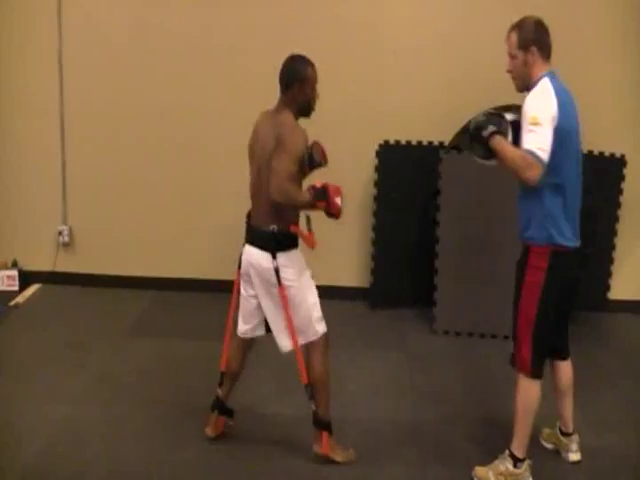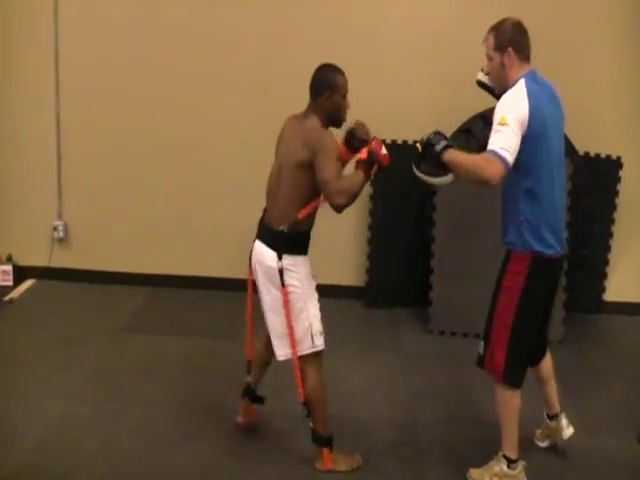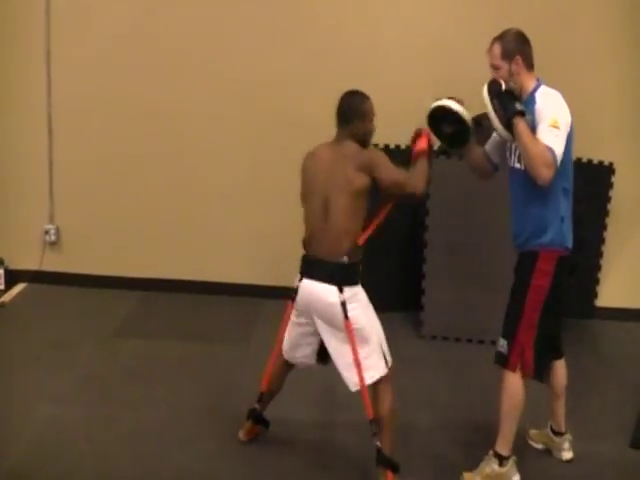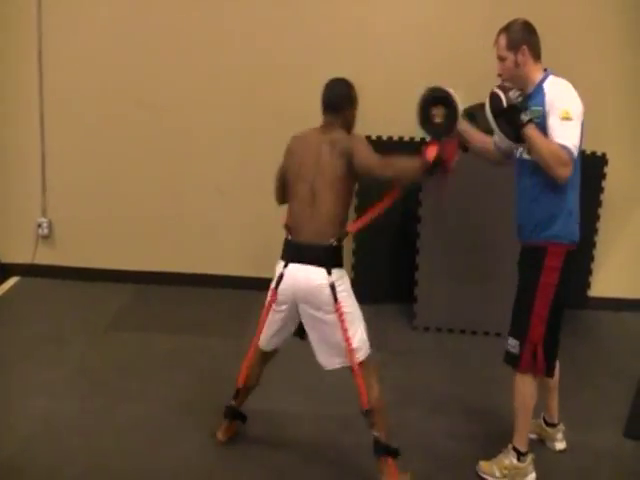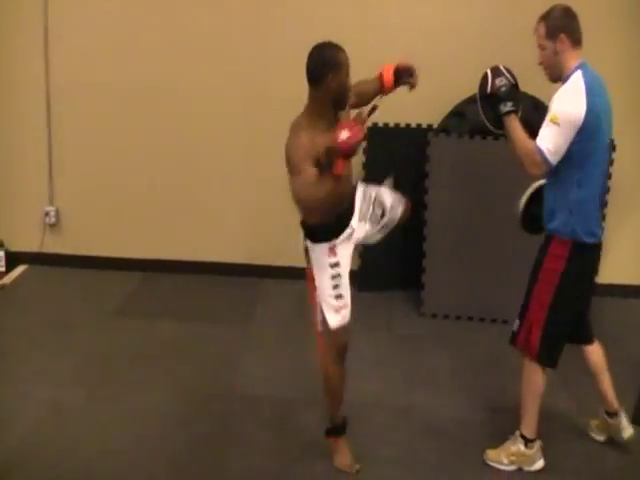
dt=0.5s
person 1, frame 1
left shoulder: (541, 97)
right shoulder: (555, 93)
left elbow: (531, 170)
left wrist: (492, 136)
right wrist: (502, 136)
left hip: (545, 243)
right hip: (563, 240)
left knee: (527, 355)
right knee: (557, 344)
right ankle: (566, 436)
person 1, frame 2
left shoulder: (516, 98)
right shoulder: (546, 93)
left elbow: (493, 171)
left wrist: (443, 150)
left hip: (527, 247)
right hip: (550, 243)
left knee: (501, 355)
right knee: (532, 340)
right ankle: (556, 419)
person 1, frame 3
left shoulder: (549, 103)
right shoulder: (516, 107)
left elbow: (544, 172)
right elbow: (484, 168)
left wrist: (516, 117)
right wrist: (461, 137)
left hip: (547, 247)
right hip: (535, 245)
left knee: (516, 353)
right knee: (547, 346)
right ankle: (558, 435)
person 1, frame 4
left shoulder: (560, 94)
right shoulder: (529, 100)
left elbow: (563, 168)
right elbow: (498, 152)
left wrist: (525, 123)
right wrist: (456, 124)
left hip: (553, 241)
right hip: (537, 238)
left knee: (526, 348)
right knee: (543, 338)
right ankle: (551, 425)
person 1, frame 5
left shoulder: (571, 94)
right shoulder: (590, 84)
left elbow: (536, 165)
left wrist: (508, 111)
left hip: (568, 234)
right hip: (585, 229)
left knee: (534, 338)
right knee: (577, 325)
left ankle: (526, 444)
right ankle: (615, 416)
person 2, frame 1
left shoulder: (263, 121)
right shoulder: (291, 132)
right elbow: (279, 192)
left wrist: (307, 163)
right wrist: (320, 195)
left hip: (253, 245)
right hip: (279, 251)
left knee: (245, 334)
right knee: (316, 340)
left ankle: (216, 416)
right ankle: (324, 437)
person 2, frame 2
left shoulder: (292, 124)
right shoulder: (319, 136)
right elbow: (338, 198)
left wrist: (350, 145)
right wrist: (367, 163)
left hip: (265, 245)
right hip: (286, 255)
left knee: (276, 334)
right knee: (310, 354)
left ankle: (249, 401)
right ankle: (326, 452)
person 2, frame 3
left shoulder: (312, 157)
right shoulder: (366, 158)
right elbow: (415, 186)
right wrist: (422, 149)
left hip: (308, 279)
right hip: (341, 288)
left knee: (289, 358)
right knee: (381, 378)
left ankle: (253, 422)
person 2, frame 4
left shoulder: (296, 143)
right shoulder: (345, 143)
right elbow: (392, 171)
left hip: (289, 266)
right hip: (324, 273)
left knee: (264, 348)
right knee: (362, 366)
left ankle: (230, 420)
person 2, frame 5
left shoulder: (336, 104)
right shoulder: (302, 140)
left elbow: (368, 88)
right elbow: (310, 205)
left wrist: (394, 76)
right wrist: (338, 161)
left hip: (355, 204)
right hip: (327, 239)
left knee: (399, 206)
right knee: (336, 339)
right ankle: (337, 435)
